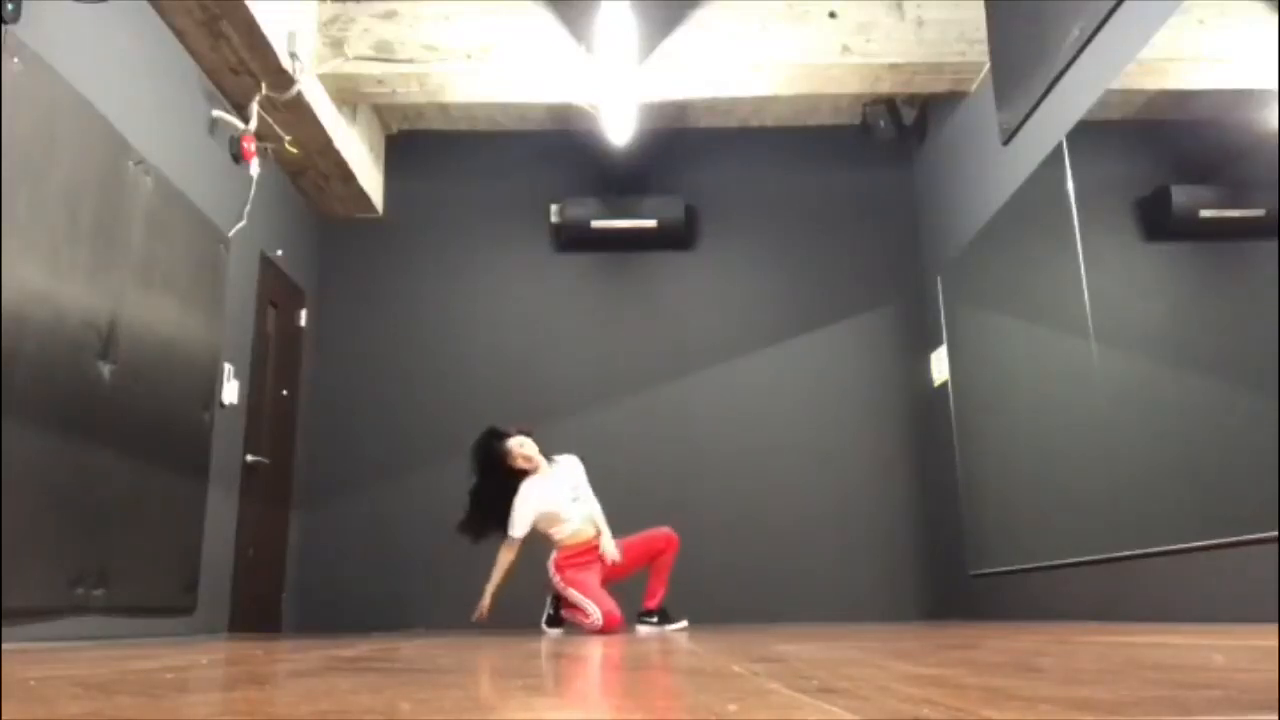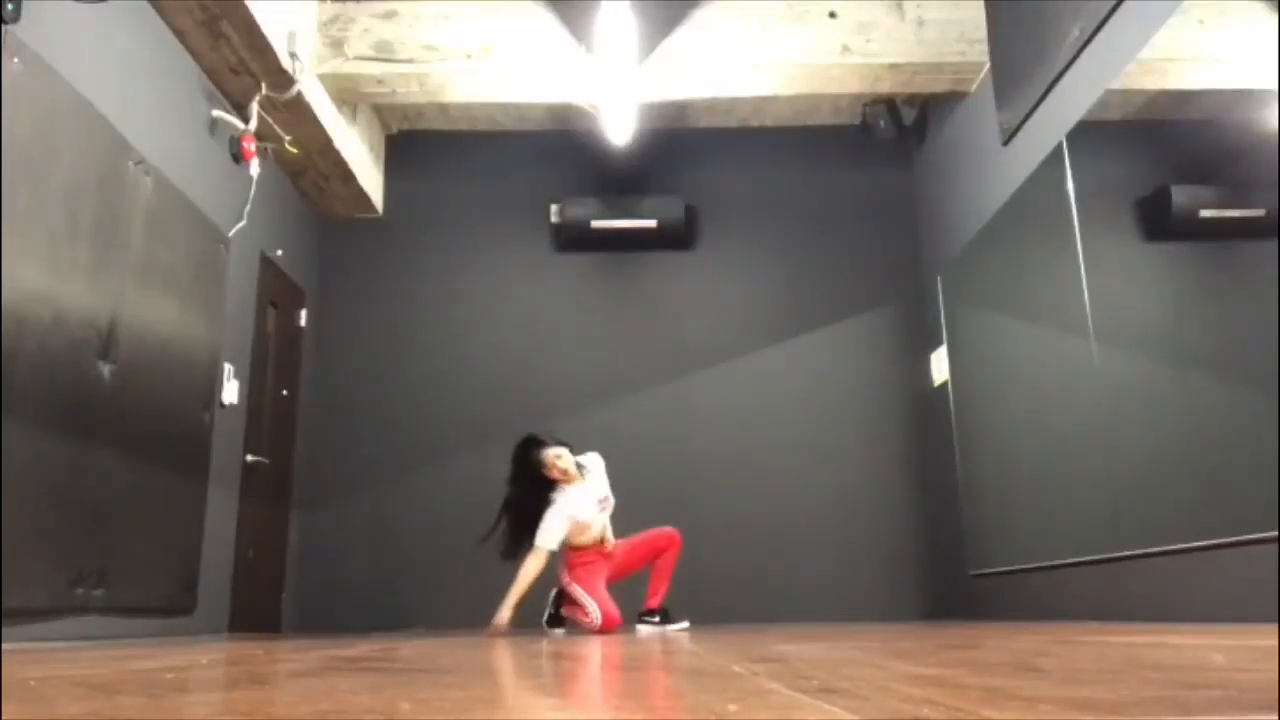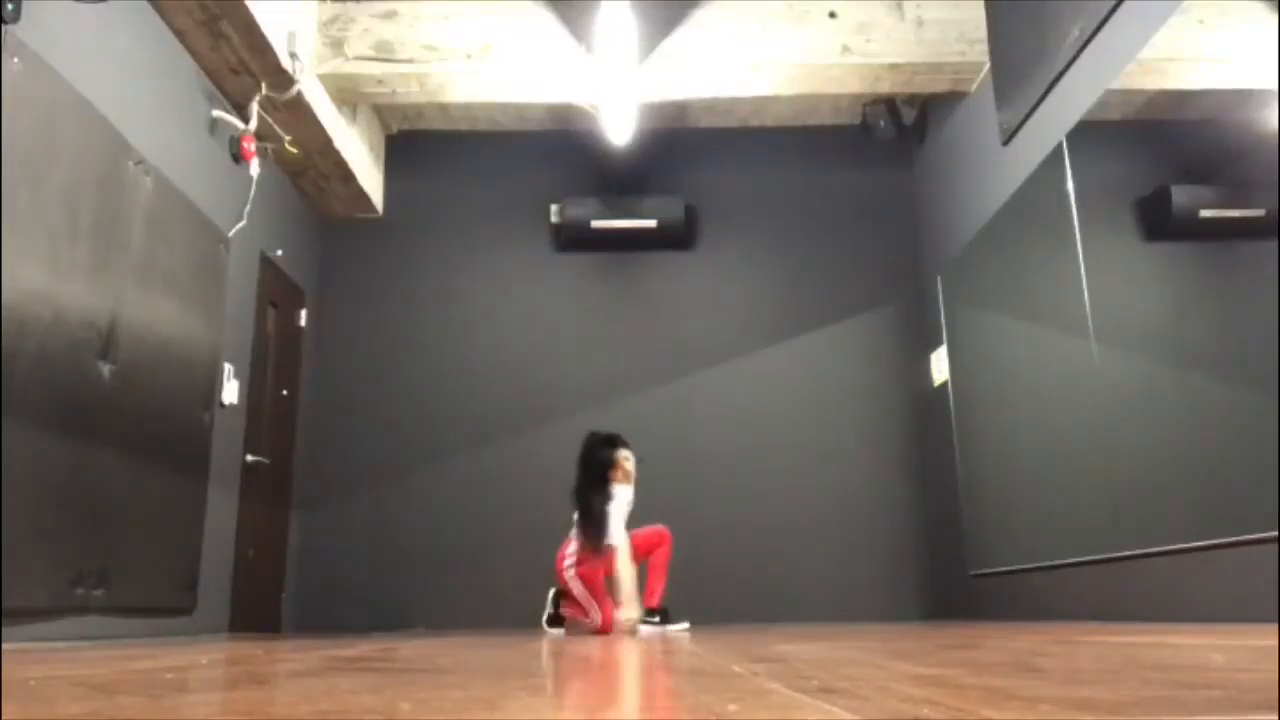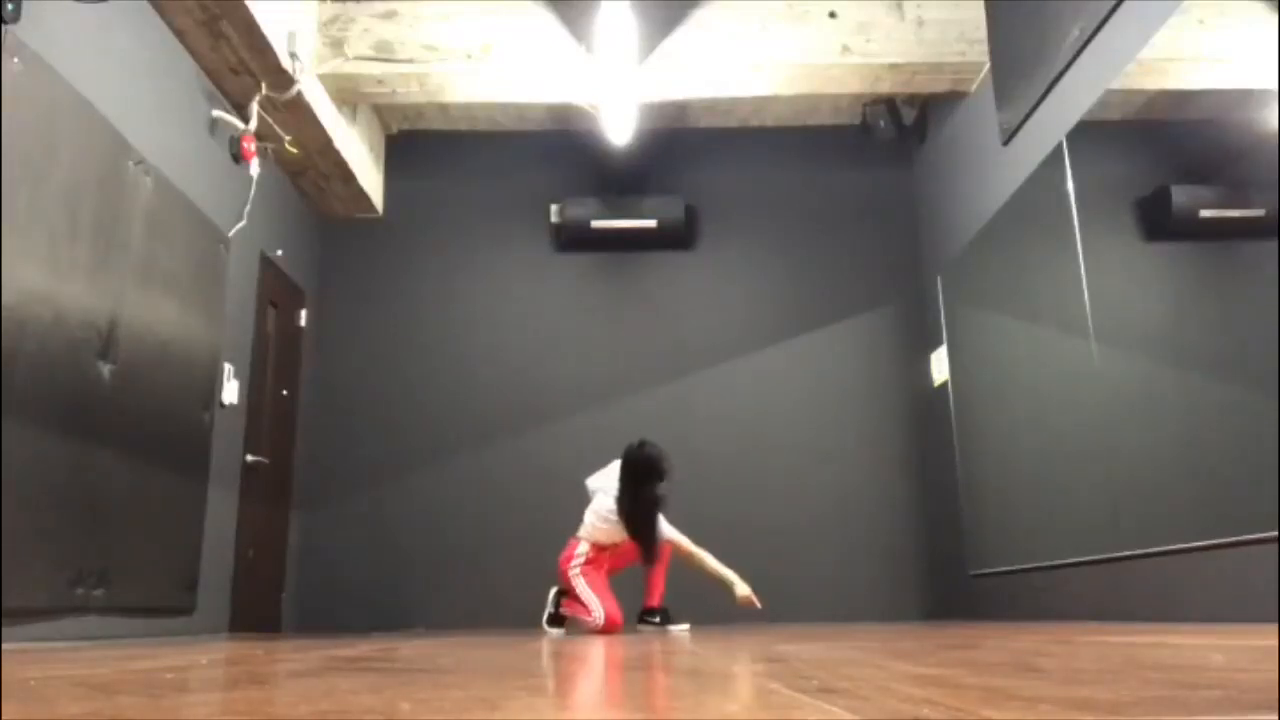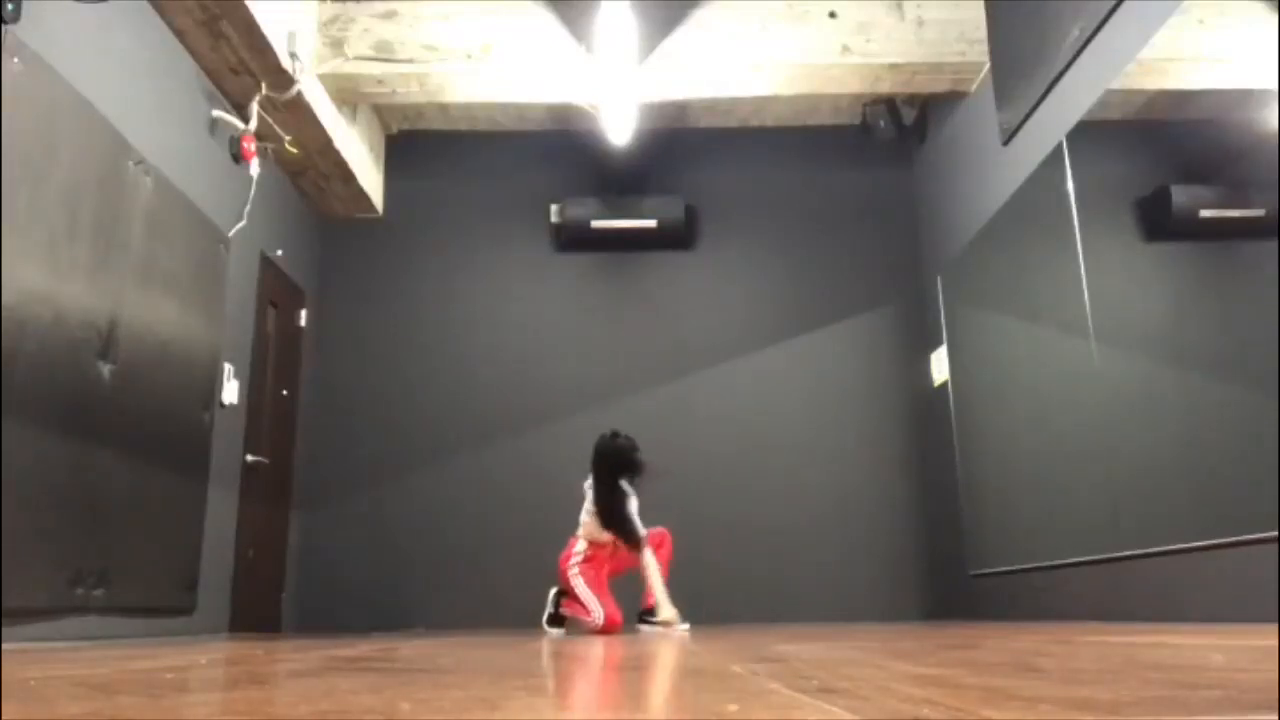
dt=0.4s
person 1, frame 1
left shoulder: (570, 463)
right shoulder: (527, 495)
right elbow: (511, 546)
left wrist: (606, 535)
right wrist: (489, 593)
left hip: (602, 553)
right hip: (572, 565)
left knee: (666, 538)
right knee: (610, 621)
left ankle: (650, 613)
right ankle: (560, 607)
person 1, frame 2
left shoulder: (593, 462)
right shoulder: (560, 507)
right elbow: (537, 557)
left wrist: (608, 528)
right wrist: (507, 607)
left hip: (609, 552)
right hip: (582, 565)
left knee: (669, 538)
right knee: (609, 621)
left ankle: (651, 614)
right ankle: (563, 604)
person 1, frame 3
left shoulder: (624, 476)
right shoulder: (609, 502)
right elbow: (621, 552)
right wrist: (628, 604)
left hip: (603, 551)
right hip: (578, 561)
left knee: (660, 535)
right knee: (608, 622)
left ankle: (651, 613)
right ankle: (561, 603)
person 1, frame 4
left shoulder: (618, 468)
right shoulder: (642, 507)
left elbow: (591, 484)
right elbow: (690, 550)
right wrist: (734, 581)
right hip: (581, 561)
left knee: (660, 541)
right knee: (611, 622)
left ankle: (652, 612)
right ankle: (562, 604)
person 1, frame 5
right shoulder: (621, 498)
right elbow: (644, 552)
right wrist: (663, 602)
right hip: (581, 561)
left knee: (661, 537)
right knee: (610, 623)
left ankle: (650, 614)
right ankle: (561, 604)
